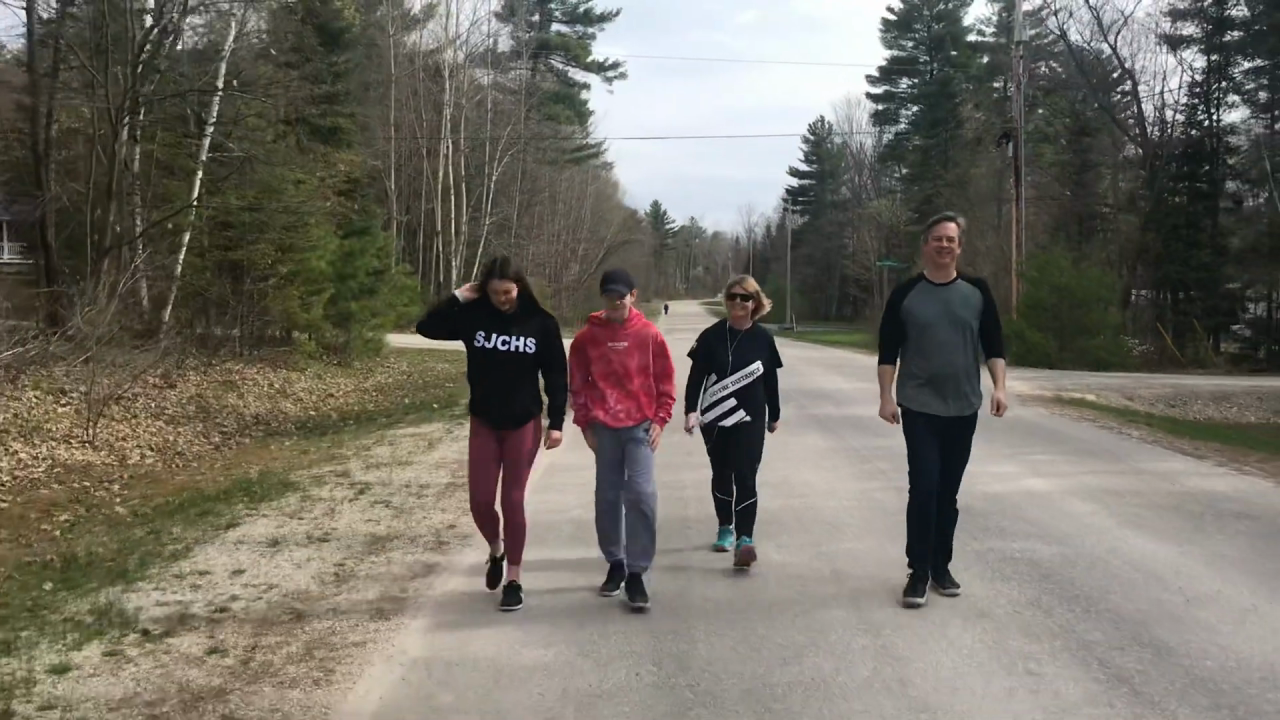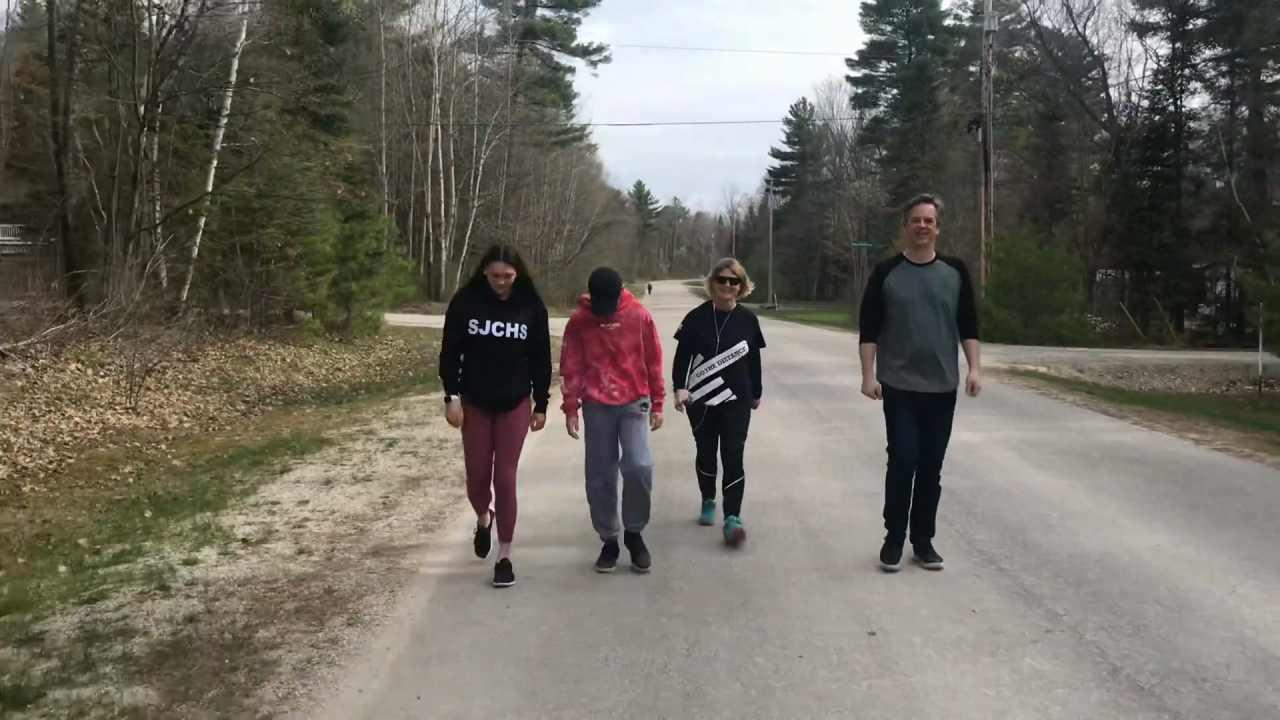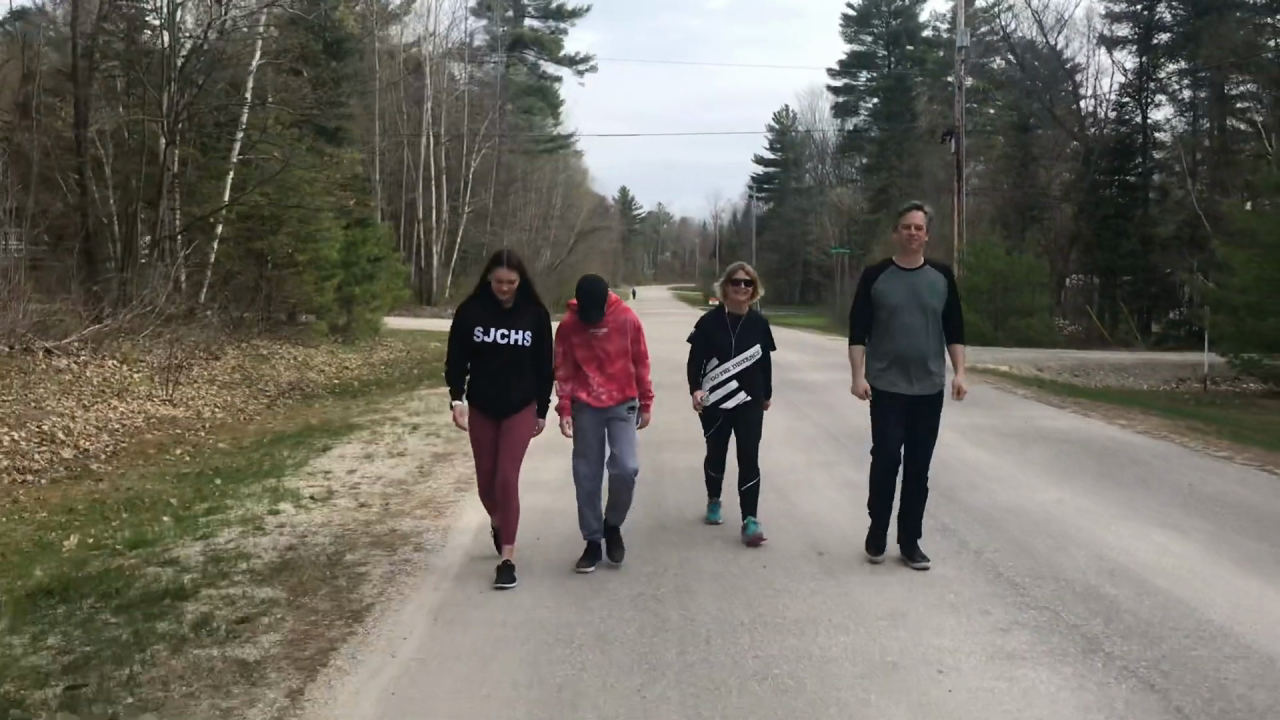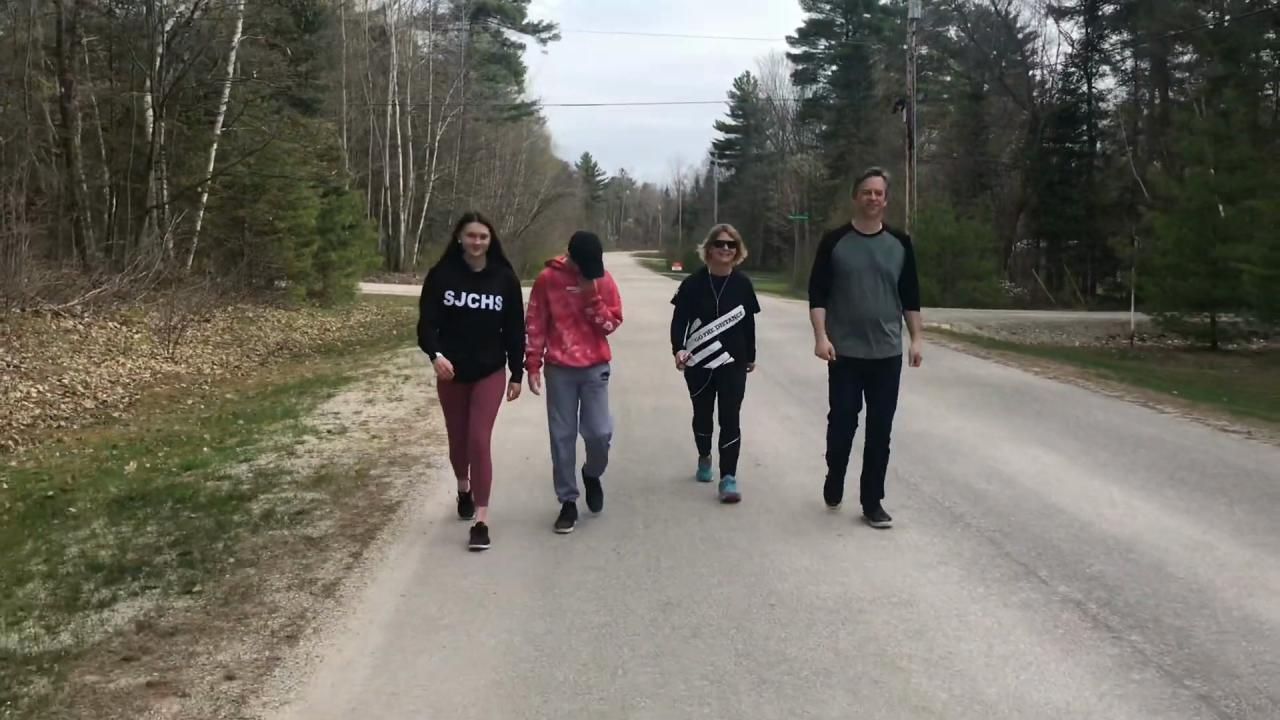
dt=1s
person 1, frame 1
left shoulder: (977, 291)
right shoulder: (905, 294)
left elbow: (993, 344)
right elbow: (888, 351)
left wrist: (999, 387)
right wrist: (886, 397)
left hip: (963, 409)
right hip: (919, 407)
left knee: (947, 492)
right knee: (924, 487)
left ankle: (940, 566)
right ankle: (918, 572)
person 1, frame 2
left shoulder: (956, 271)
right shoulder: (886, 273)
left elbow: (968, 325)
right elbow: (869, 329)
left wrist: (974, 368)
right wrist: (868, 374)
left hip: (942, 386)
right hip: (898, 385)
left knee: (931, 467)
right knee: (902, 459)
left ankle: (922, 540)
right ankle: (894, 536)
person 1, frame 3
left shoulder: (942, 276)
right shoulder: (875, 276)
left elbow: (955, 330)
right elbow: (857, 330)
left wrist: (959, 373)
right wrist: (858, 375)
left hip: (929, 389)
right hip: (886, 387)
left knee: (918, 468)
right knee: (886, 460)
left ankle: (909, 541)
right ankle: (878, 530)
person 1, frame 4
left shoulder: (900, 243)
right shoulder: (835, 241)
left elbow: (911, 296)
right elbow: (817, 294)
left wrist: (916, 340)
right wrist: (821, 337)
left hip: (888, 352)
right hip: (845, 352)
left knee: (880, 429)
right knee: (843, 421)
right ankle: (835, 475)
person 2, frame 1
left shoulder: (541, 323)
right shoulder: (473, 316)
left elbow: (556, 376)
right elbow: (426, 327)
left wrist: (556, 423)
right wrist: (457, 298)
left hip: (524, 424)
right hip: (483, 423)
left knee: (513, 500)
right knee: (480, 502)
left ankle: (513, 579)
right ankle: (496, 550)
person 2, frame 2
left shoulder: (532, 309)
right shoulder: (465, 303)
left elbow: (541, 360)
right elbow: (450, 352)
left wrist: (541, 405)
right wrist: (452, 397)
left hip: (515, 405)
right hip: (475, 404)
left knee: (505, 479)
right knee: (477, 478)
left ankle: (505, 557)
right ankle: (483, 519)
person 2, frame 3
left shoulder: (535, 315)
right shoulder: (471, 311)
left elbow: (544, 366)
right elbow: (456, 359)
left wrist: (542, 411)
right wrist: (457, 399)
left hip: (520, 409)
right hip: (480, 408)
left knee: (507, 480)
right knee: (485, 480)
left ankle: (507, 559)
right ankle: (497, 521)
person 2, frame 4
left shoulder: (505, 279)
right shoulder: (441, 275)
left elbow: (514, 329)
right elbow: (427, 322)
left wrist: (517, 374)
right wrist: (435, 355)
left hip: (490, 373)
right hip: (451, 373)
left knee: (479, 442)
right knee: (457, 440)
right ankle: (464, 488)
person 3, frame 1
left shoulder: (649, 334)
right shoulder: (587, 337)
left elbow: (665, 380)
right elbow: (578, 383)
left wrist: (659, 420)
right wrist: (585, 424)
left hip: (640, 425)
right hip: (603, 428)
left knee: (642, 494)
right knee: (608, 498)
left ankle: (636, 574)
right ankle: (615, 563)
person 3, frame 2
left shoulder: (639, 316)
right shoulder: (579, 321)
left elbow: (654, 361)
right elbow: (570, 367)
left wrist: (657, 403)
right wrist: (571, 409)
left hip: (634, 402)
right hip: (596, 407)
left knee: (639, 467)
right knee: (601, 475)
left ankle: (634, 533)
right ankle: (609, 539)
person 3, frame 3
left shoulder: (627, 318)
right shoulder: (568, 325)
left elbow: (640, 363)
right elbow: (563, 371)
left wrist: (646, 403)
right wrist: (564, 410)
left hip: (623, 404)
right hip: (585, 408)
left knee: (626, 467)
right knee: (586, 476)
left ankle: (612, 525)
right ankle: (593, 542)
person 3, frame 4
right shoulder: (547, 280)
left elbow: (612, 323)
right elbow: (536, 325)
left wrist: (592, 297)
right wrist: (533, 366)
left hip: (596, 367)
right hip: (559, 369)
left knee: (600, 432)
right knee: (562, 437)
left ankle: (592, 475)
person 4, frame 1
left shoulder: (764, 339)
right shoulder: (710, 337)
left elbow: (770, 381)
right elbow: (696, 378)
left wrist: (774, 416)
right wrist: (691, 411)
left hip: (751, 420)
right hip: (715, 419)
left knee: (746, 478)
right knee: (721, 475)
left ankle: (744, 541)
right ankle: (725, 526)
person 4, frame 2
left shoulder: (748, 319)
right shoulder: (696, 318)
left elbow: (754, 360)
right elbow: (682, 358)
left wrist: (757, 393)
right wrist: (679, 387)
left hip: (737, 399)
right hip: (701, 399)
left knee: (733, 455)
right knee: (706, 453)
left ankle: (732, 519)
right ankle: (708, 500)
person 4, frame 3
left shoulder: (759, 323)
right shoulder: (709, 322)
right elbow: (695, 361)
left wrist: (767, 394)
right wrist: (695, 389)
left hip: (749, 401)
right hip: (715, 401)
left knee: (749, 457)
right knee: (716, 454)
left ankle: (750, 521)
right ankle: (714, 500)
person 4, frame 4
left shoulder: (742, 284)
right shoulder: (693, 284)
left elbow: (748, 323)
right elbow: (678, 322)
left wrist: (750, 357)
right wrist: (678, 348)
left hip: (733, 362)
right hip: (699, 363)
left knee: (730, 418)
right knee: (702, 414)
right ankle: (704, 457)
